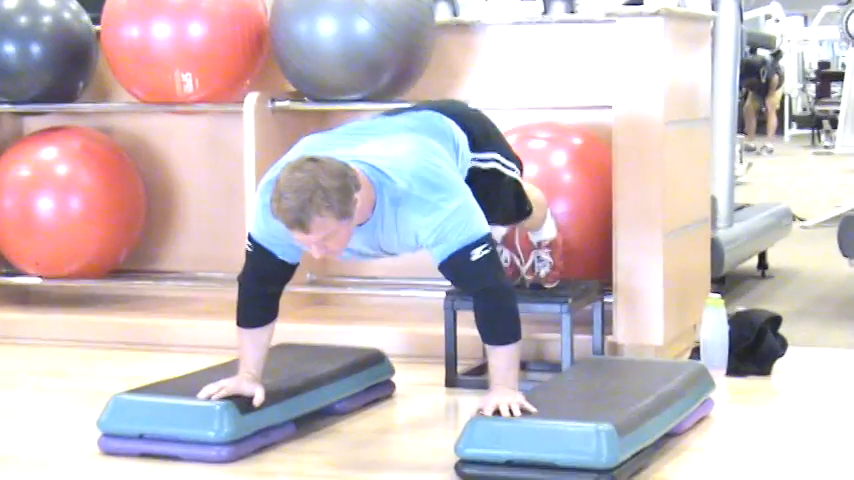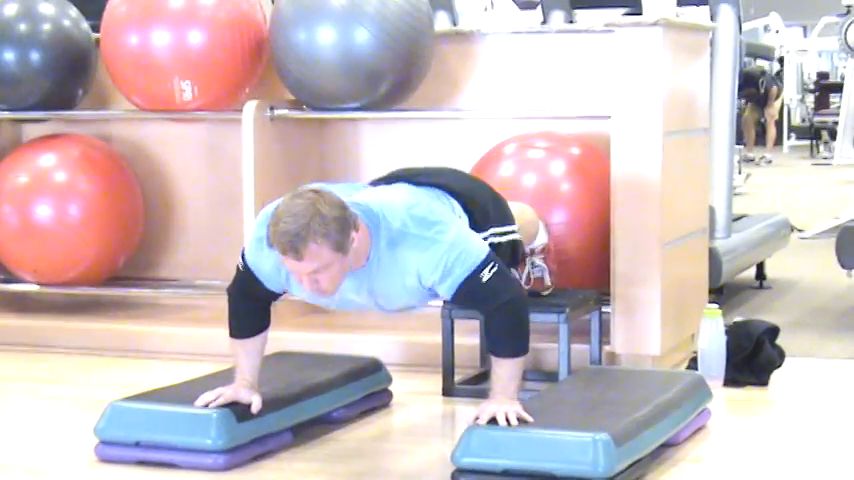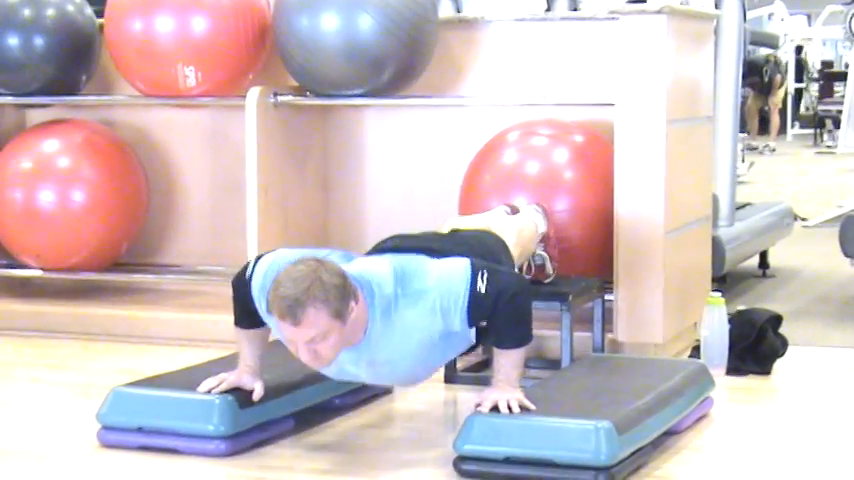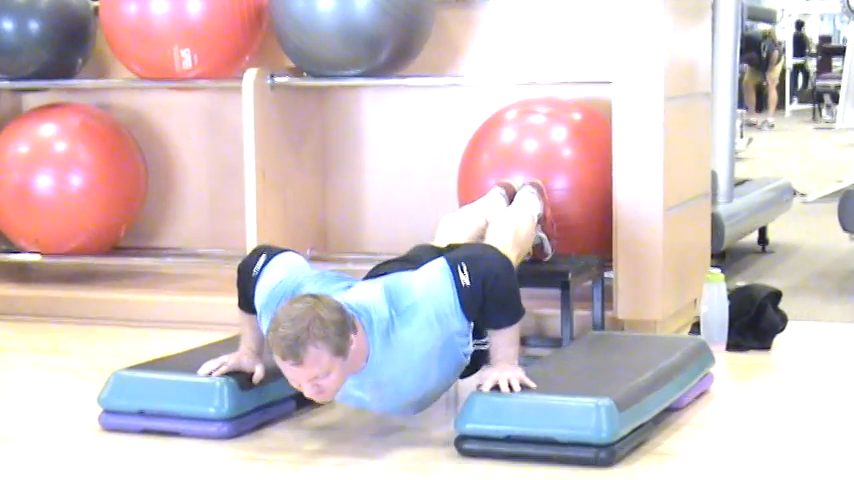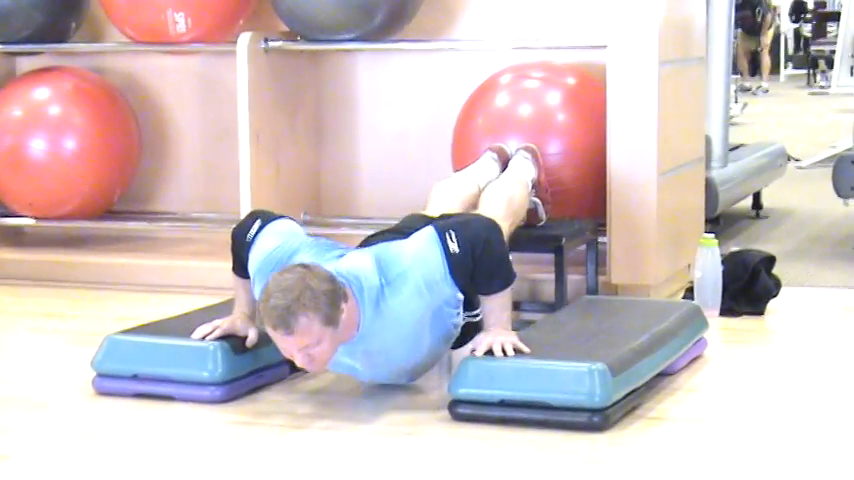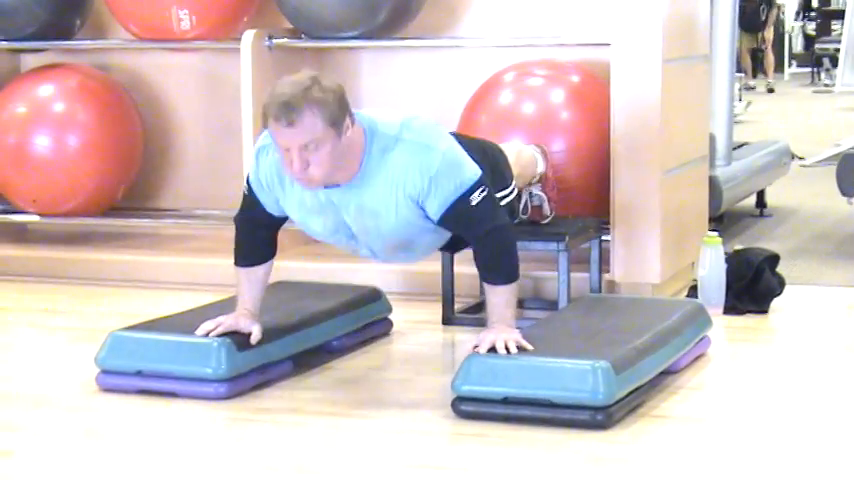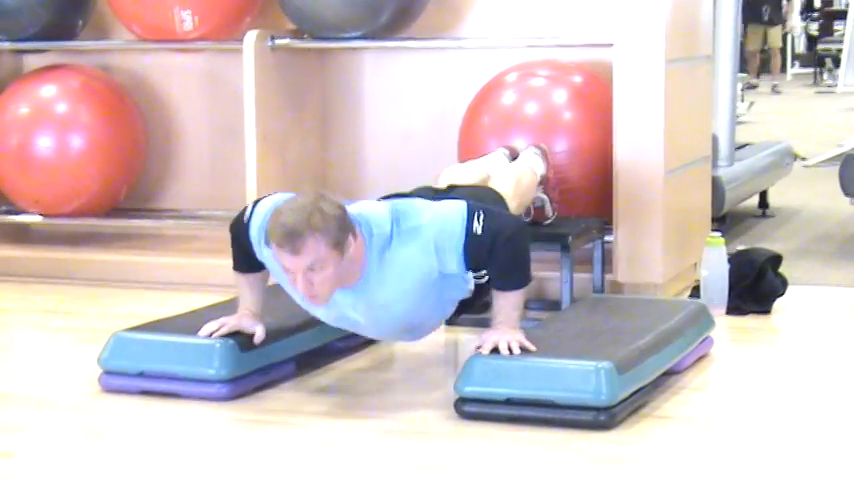
dt=0.4s
person 1, frame 1
left shoulder: (421, 192)
right shoulder: (277, 194)
left elbow: (488, 283)
right elbow: (259, 280)
left wrist: (504, 387)
right wrist: (248, 375)
left hip: (459, 135)
left knee: (517, 208)
left ankle: (544, 239)
right ankle: (496, 243)
person 1, frame 2
left shoulder: (419, 237)
right shoulder: (271, 232)
left elbow: (507, 300)
right elbow: (246, 294)
left wrist: (503, 396)
right wrist: (245, 380)
left hip: (463, 208)
person 1, frame 3
left shoulder: (415, 300)
right shoulder: (274, 281)
left elbow: (511, 291)
left wrist: (505, 383)
right wrist: (248, 368)
left hip: (478, 279)
right hip: (391, 256)
left knee: (502, 249)
left ankle: (532, 220)
right ankle: (499, 215)
person 1, frame 4
left shoulder: (407, 323)
right shoulder: (281, 301)
left elbow: (494, 272)
right elbow: (257, 262)
left wrist: (505, 363)
right wrist: (249, 350)
right hip: (389, 279)
left knee: (502, 245)
right knee: (445, 242)
left ankle: (529, 202)
right ankle: (497, 197)
person 1, frame 5
left shoulder: (400, 294)
right shoulder: (270, 265)
left elbow: (484, 239)
right elbow: (252, 226)
left wrist: (497, 327)
right wrist: (243, 316)
left knee: (494, 213)
right knee: (440, 205)
left ankle: (524, 167)
right ankle: (489, 163)
person 1, frame 6
left shoulder: (420, 155)
right shoulder: (270, 157)
left elbow: (493, 232)
right elbow: (254, 224)
left wrist: (502, 325)
right wrist: (246, 311)
left hip: (476, 184)
left knee: (509, 167)
left ankle: (533, 162)
person 1, frame 7
left shoulder: (415, 243)
right shoulder: (271, 228)
left elbow: (508, 233)
right elbow: (243, 226)
left wrist: (506, 325)
right wrist: (248, 312)
right hip: (396, 211)
left knee: (501, 196)
right knee: (449, 186)
left ankle: (532, 163)
right ankle: (498, 159)
